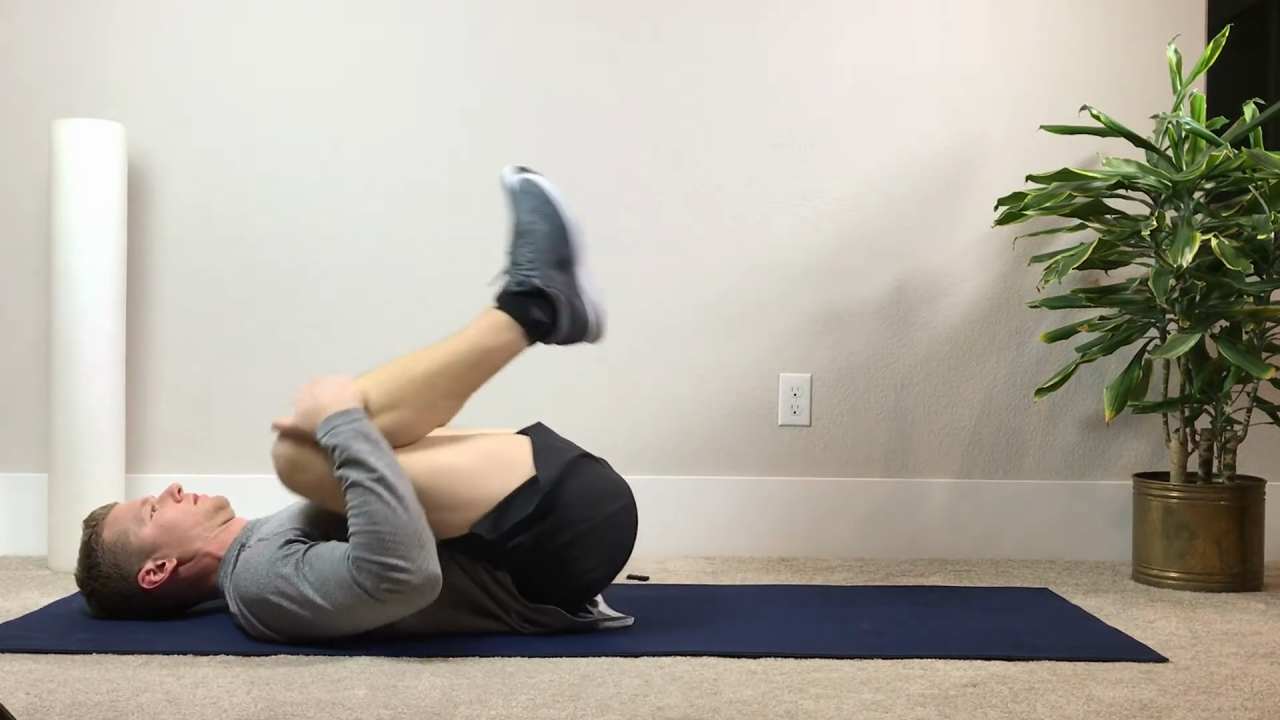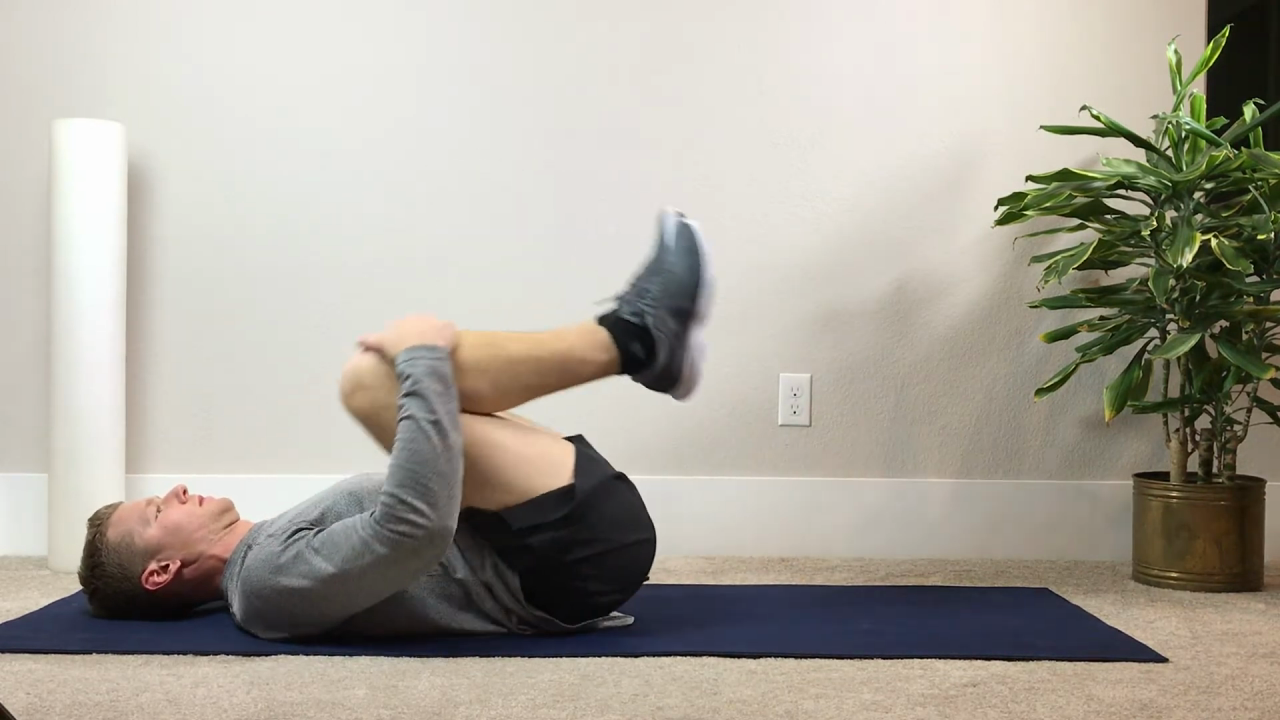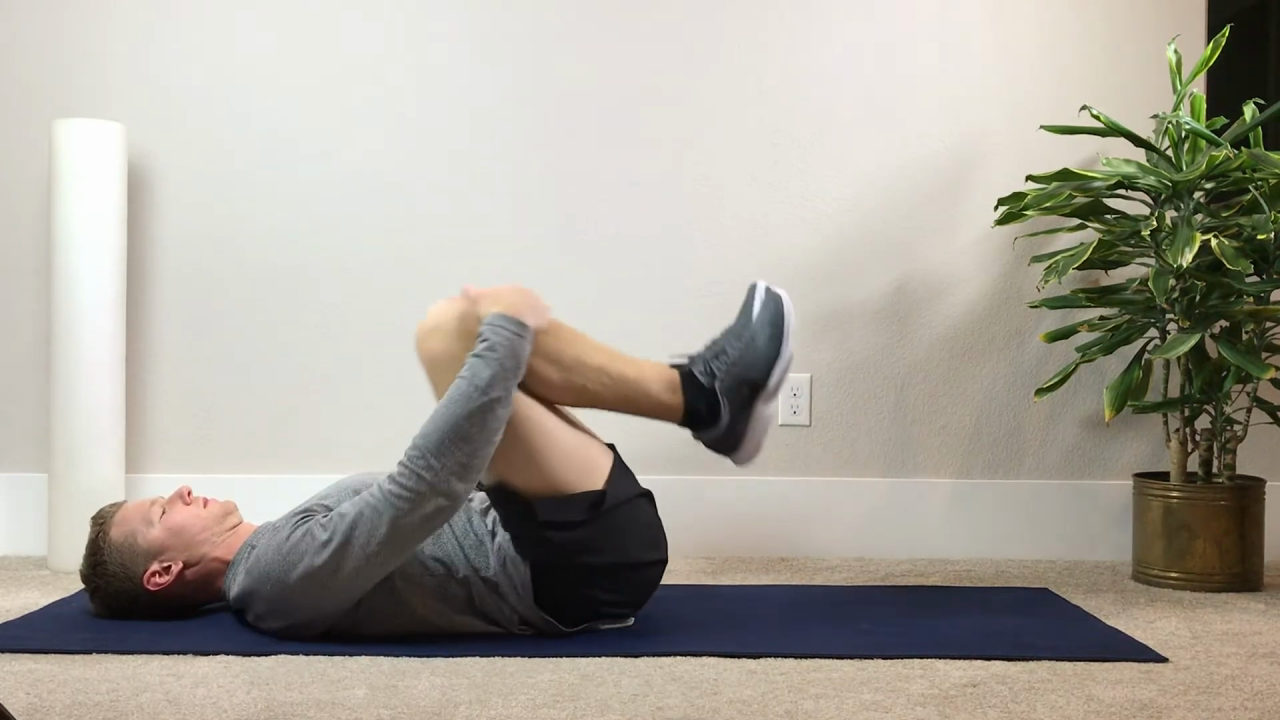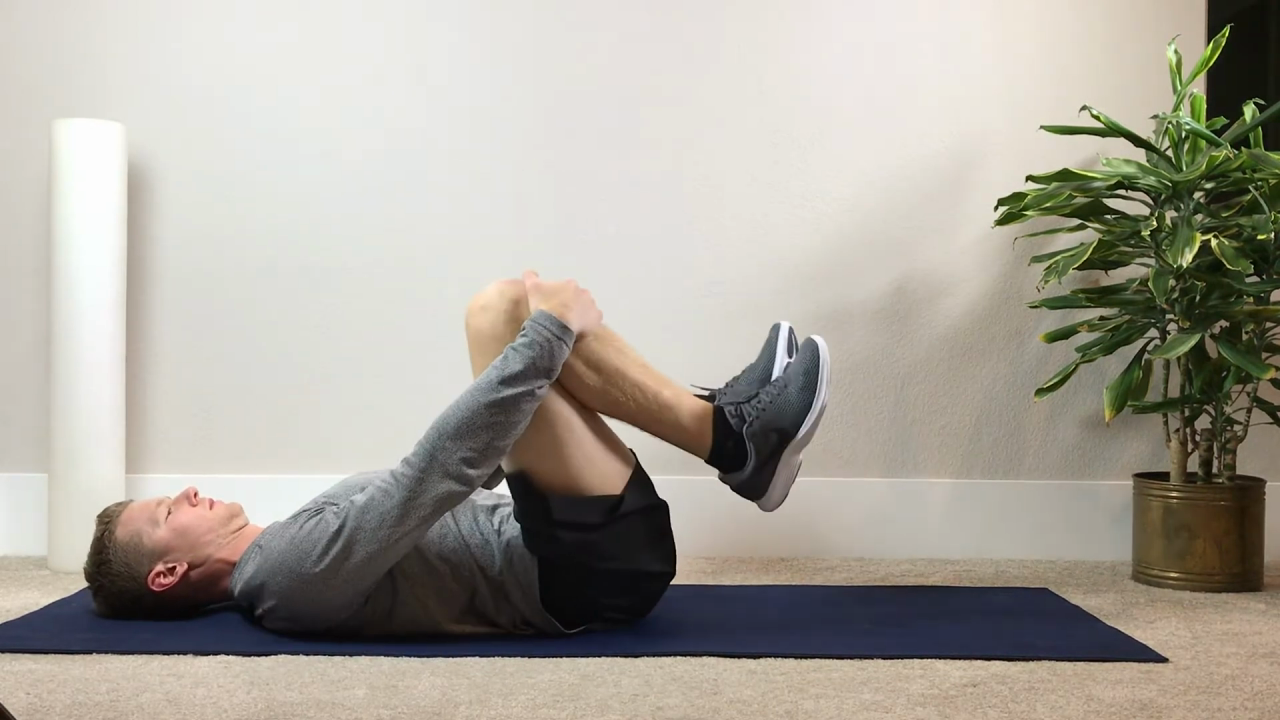
dt=0.3s
person 1, frame 1
left shoulder: (268, 544)
right shoulder: (265, 583)
right elbow: (404, 573)
right wrist: (343, 425)
left ankle: (533, 312)
right ankle: (530, 311)
person 1, frame 2
left shoulder: (277, 548)
right shoulder: (274, 583)
left elbow: (416, 502)
right elbow: (417, 527)
right wrist: (422, 362)
left hip: (577, 548)
right hip: (583, 554)
left ankle: (632, 338)
right ankle: (629, 340)
person 1, frame 3
left shoulder: (283, 550)
right shoulder: (283, 577)
left elbow: (428, 493)
right elbow: (423, 487)
right wrist: (506, 338)
left hip: (571, 561)
right hip: (587, 567)
left knee: (472, 329)
right knee: (452, 325)
left ankle: (697, 394)
right ankle: (701, 398)
person 1, frame 4
left shoulder: (294, 547)
right shoulder: (295, 572)
left elbow: (438, 485)
right elbow: (436, 473)
right wrist: (549, 335)
left hip: (576, 561)
right hip: (591, 569)
left knee: (522, 321)
right knee: (506, 310)
left ankle: (727, 424)
right ankle: (730, 438)
